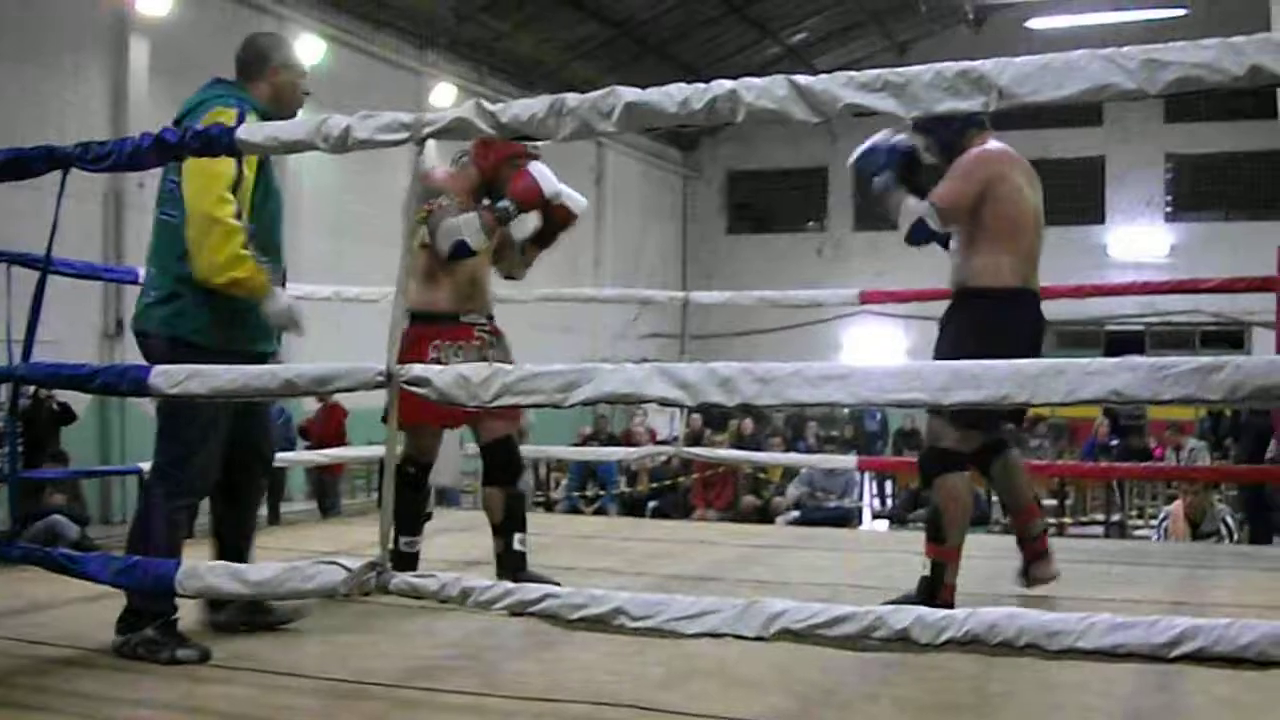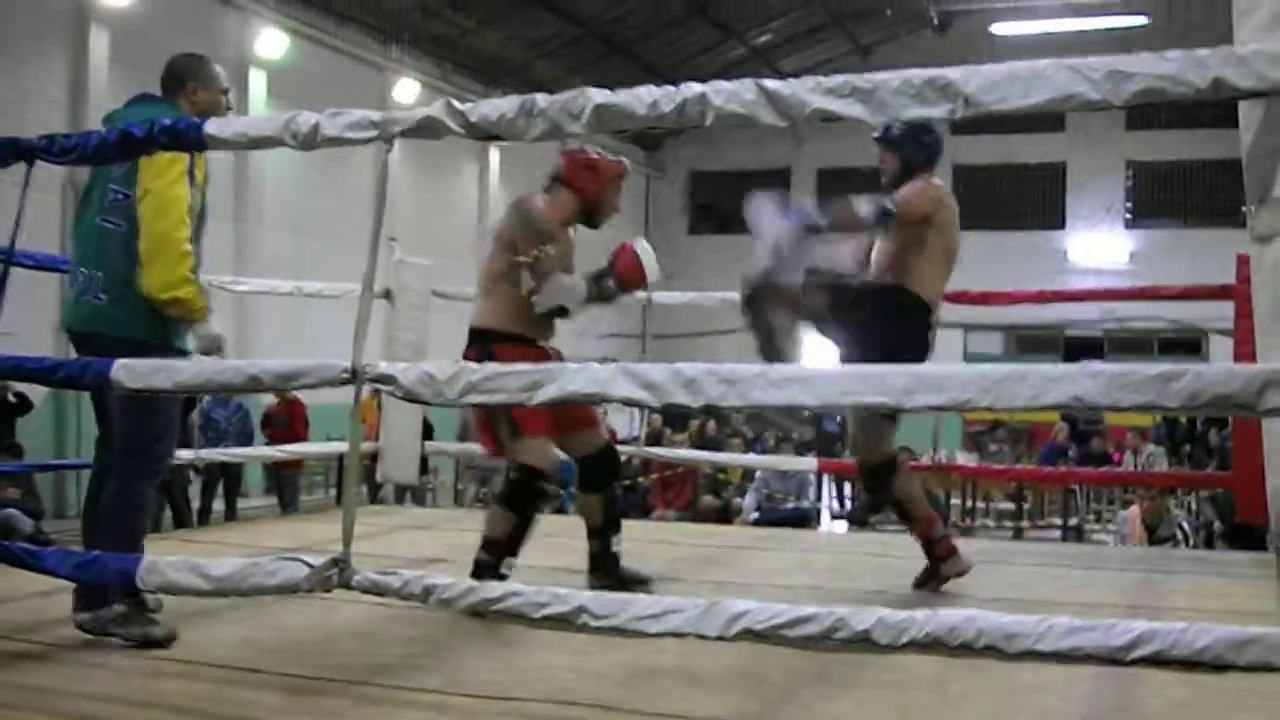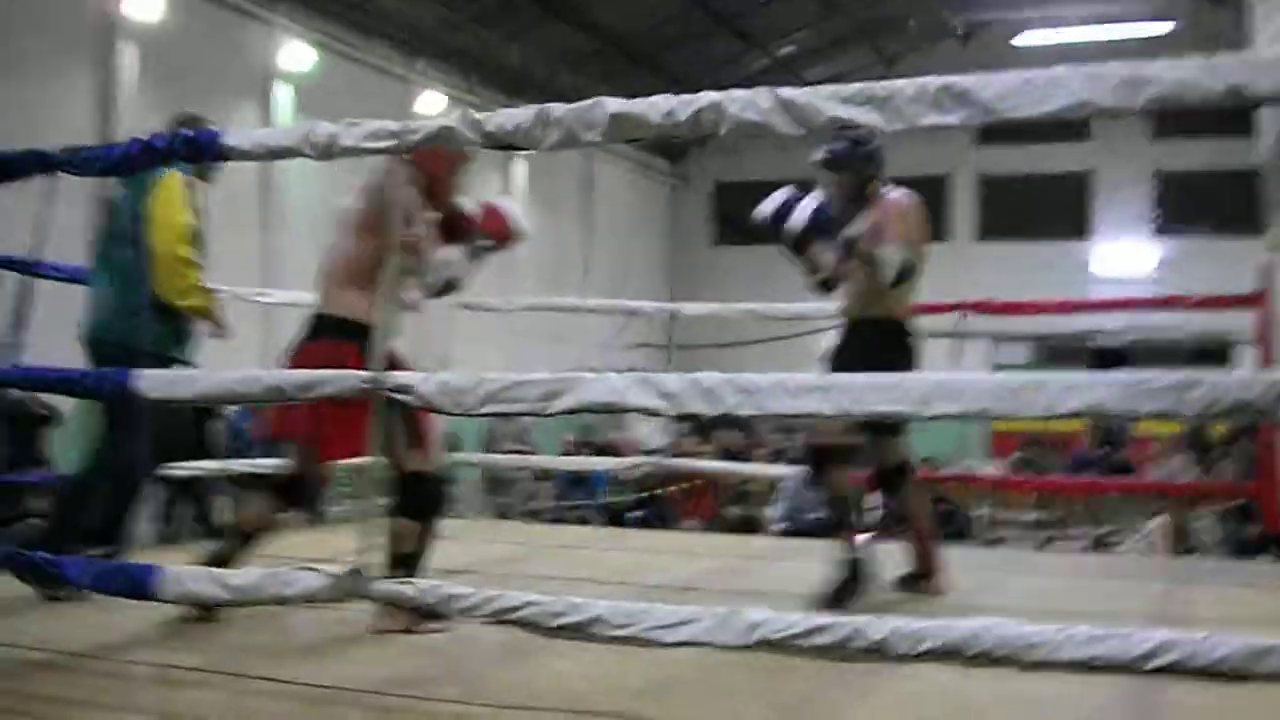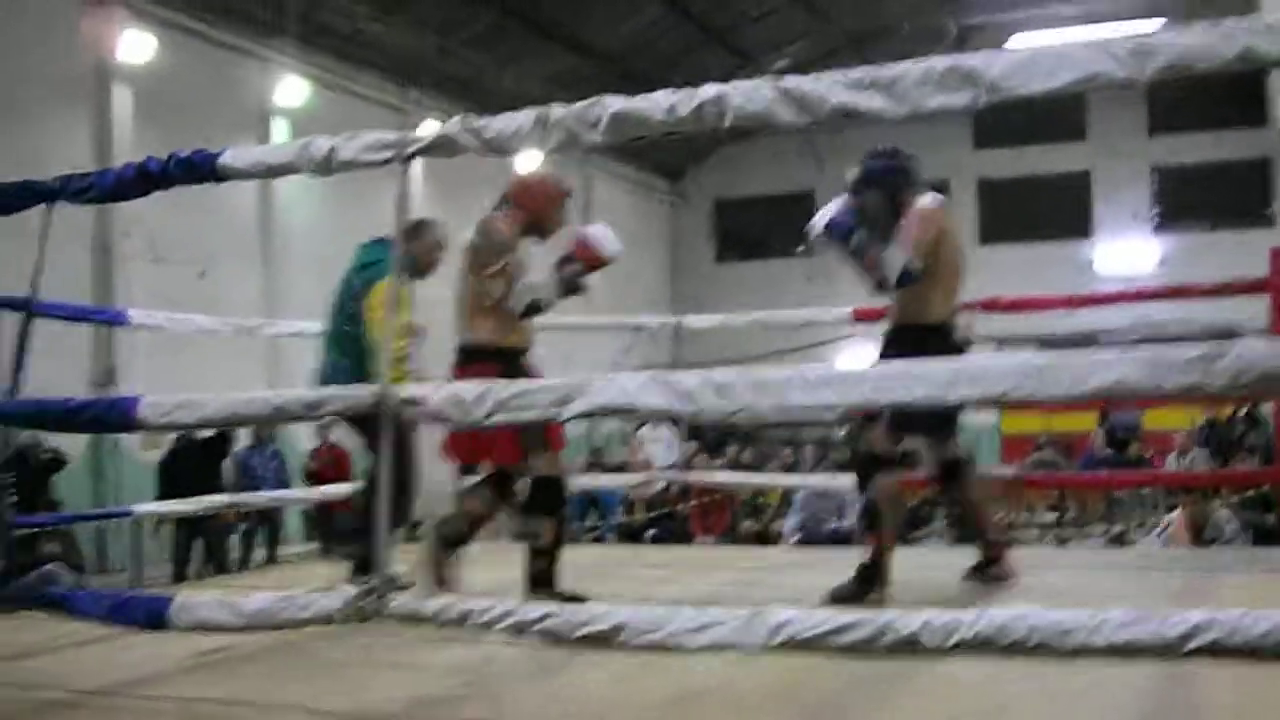
dt=1s
person 1, frame 1
left shoulder: (236, 126)
right shoulder: (225, 119)
right elbow: (211, 223)
left wrist: (259, 297)
right wrist: (267, 291)
left hip: (223, 332)
right hip: (197, 331)
left knee: (248, 464)
right knee: (182, 476)
left ankle: (235, 597)
right ankle: (143, 622)
person 1, frame 2
left shoulder: (127, 133)
right shoulder: (173, 141)
right elbow: (165, 239)
right wrist: (195, 313)
left hip: (99, 315)
right hip: (137, 324)
left knee: (118, 454)
right knee: (143, 459)
left ankle: (104, 585)
right ankle: (106, 598)
person 1, frame 3
left shoulder: (136, 186)
right shoulder: (172, 181)
right elbow: (173, 256)
left wrist: (192, 306)
right wrist: (205, 307)
left hip: (123, 333)
right hip: (137, 335)
left knee: (127, 448)
right knee: (123, 452)
left ankle: (102, 540)
right ankle: (50, 553)
person 1, frame 4
left shoulder: (371, 265)
right shoulder: (389, 276)
right elbow: (389, 345)
left hip: (340, 383)
right hip: (365, 388)
left knee: (390, 469)
right knee: (398, 477)
left ankle: (363, 543)
right ankle: (367, 566)
person 2, frame 1
left shoulder: (978, 161)
right shoulder: (1018, 167)
left elbow: (924, 228)
right elbow: (954, 232)
left wrist: (885, 181)
right wrist: (911, 185)
left hip: (984, 314)
right hip: (1021, 314)
left knee: (944, 448)
right knee: (985, 440)
left ankle: (939, 592)
right ankle: (1037, 553)
person 2, frame 2
left shoulder: (930, 192)
right shoulder: (912, 205)
left elbow: (877, 212)
right elbow: (866, 266)
left wrist: (806, 221)
left hip: (888, 314)
right hip: (900, 324)
left knee: (770, 291)
right knee: (877, 458)
right ankle: (943, 556)
person 2, frame 3
left shoulder: (898, 204)
right shoulder: (865, 214)
left elbow: (897, 273)
right elbow: (827, 280)
left wrist: (841, 235)
right wrist: (798, 237)
left hip: (878, 340)
right hip: (869, 340)
left knee: (829, 445)
right knee: (891, 460)
left ankle: (855, 564)
right ankle: (925, 568)
person 2, frame 4
left shoulder: (926, 211)
right shoulder: (920, 215)
left elbow: (902, 273)
right elbow: (888, 278)
left wrist: (855, 239)
right wrist: (861, 242)
left hip: (916, 344)
right hip: (931, 343)
left knee: (878, 448)
right knee: (947, 456)
left ankle: (875, 572)
right ankle: (994, 556)
person 3, frame 1
left shoulder: (488, 206)
right shoulder: (432, 184)
left elbow: (514, 265)
right elbow: (454, 242)
left wrist: (551, 226)
right wrist: (511, 203)
left hip: (484, 335)
right hip: (434, 336)
left knee: (503, 452)
right knee: (418, 458)
left ankle: (511, 566)
right ankle: (402, 564)
person 3, frame 2
left shoulder: (559, 232)
right shoulder: (531, 213)
left elbow: (564, 296)
right elbow: (549, 298)
left wrist: (614, 279)
right wrist: (613, 280)
left hip: (537, 356)
right hip: (499, 355)
left knee: (600, 456)
right knee: (539, 470)
left ankle: (605, 567)
right ankle: (484, 578)
person 3, frame 3
left shoulder: (371, 196)
right shoulder: (395, 194)
right elbow: (436, 277)
left wrist: (444, 236)
right wrist: (481, 243)
left hip: (320, 344)
right hip: (353, 351)
left knee: (299, 477)
right knee: (423, 473)
right ankle: (398, 601)
person 3, frame 4
left shoulder: (500, 239)
right shoulder: (494, 234)
left elbow: (520, 299)
right elbow: (525, 299)
left wrist: (567, 274)
right wrist: (574, 268)
left hip: (479, 366)
right hip: (497, 367)
left knee: (503, 476)
right knee: (548, 475)
left ankle: (445, 545)
right ankle: (541, 585)
